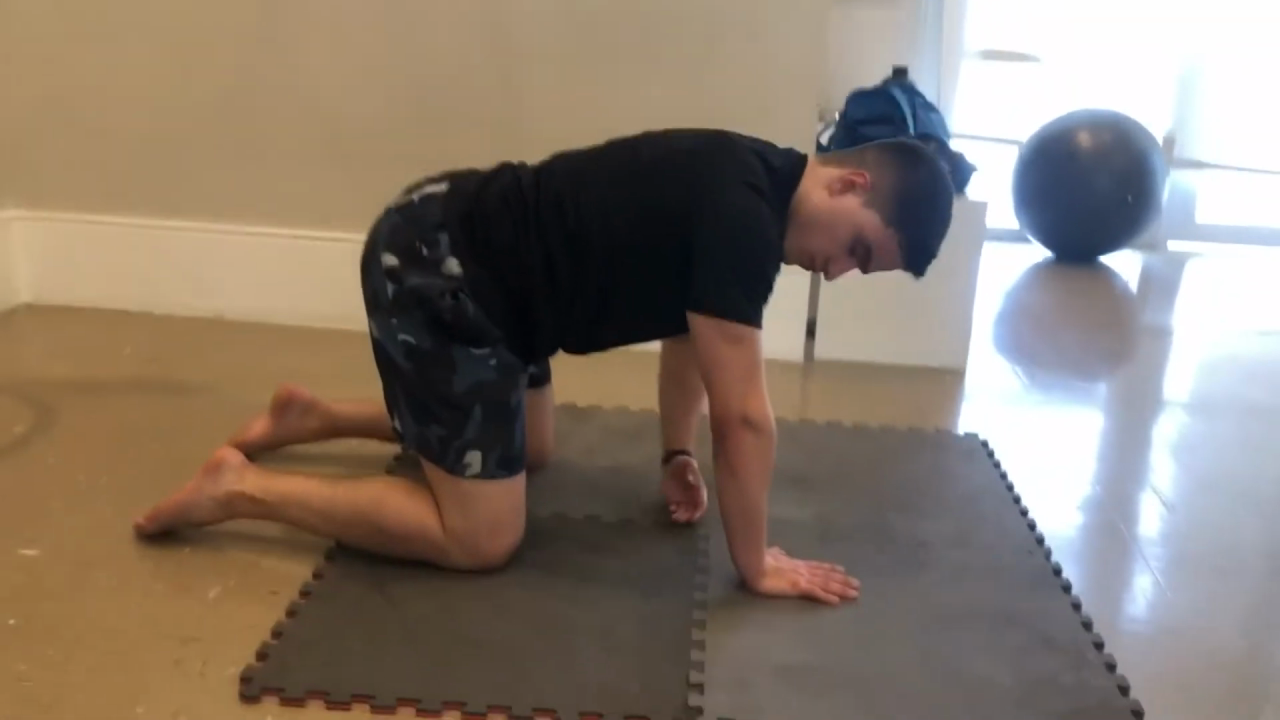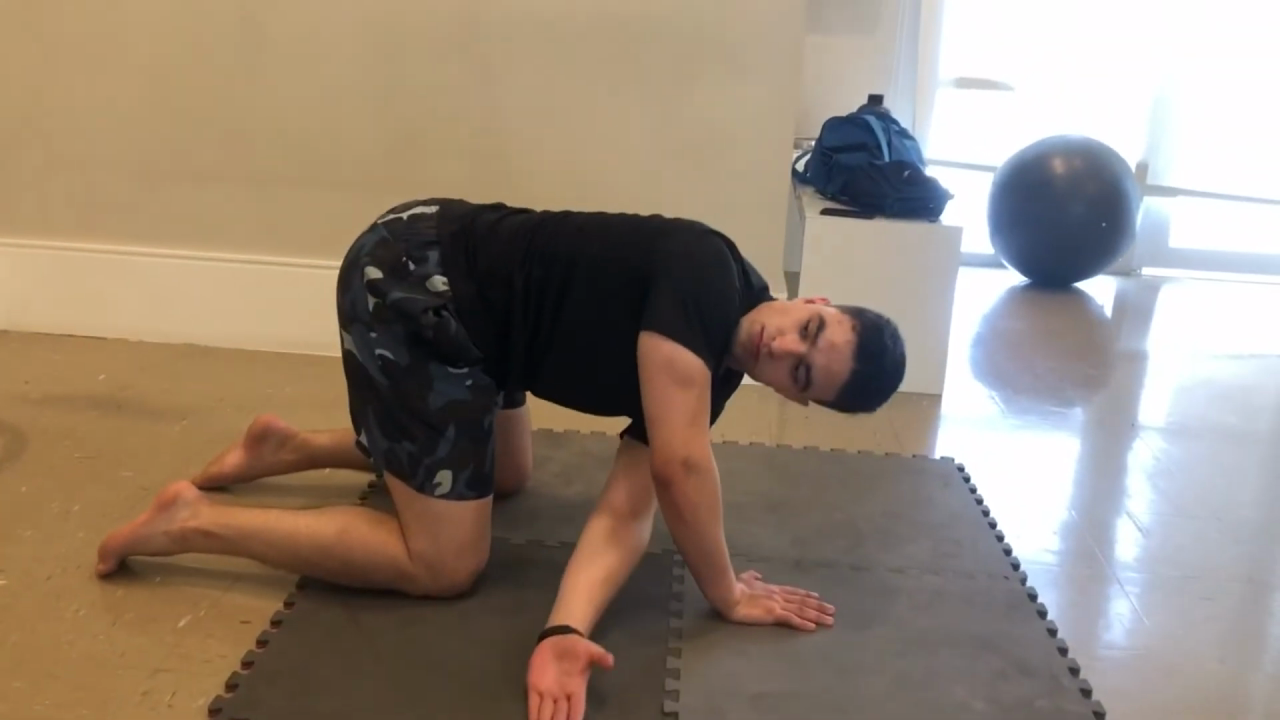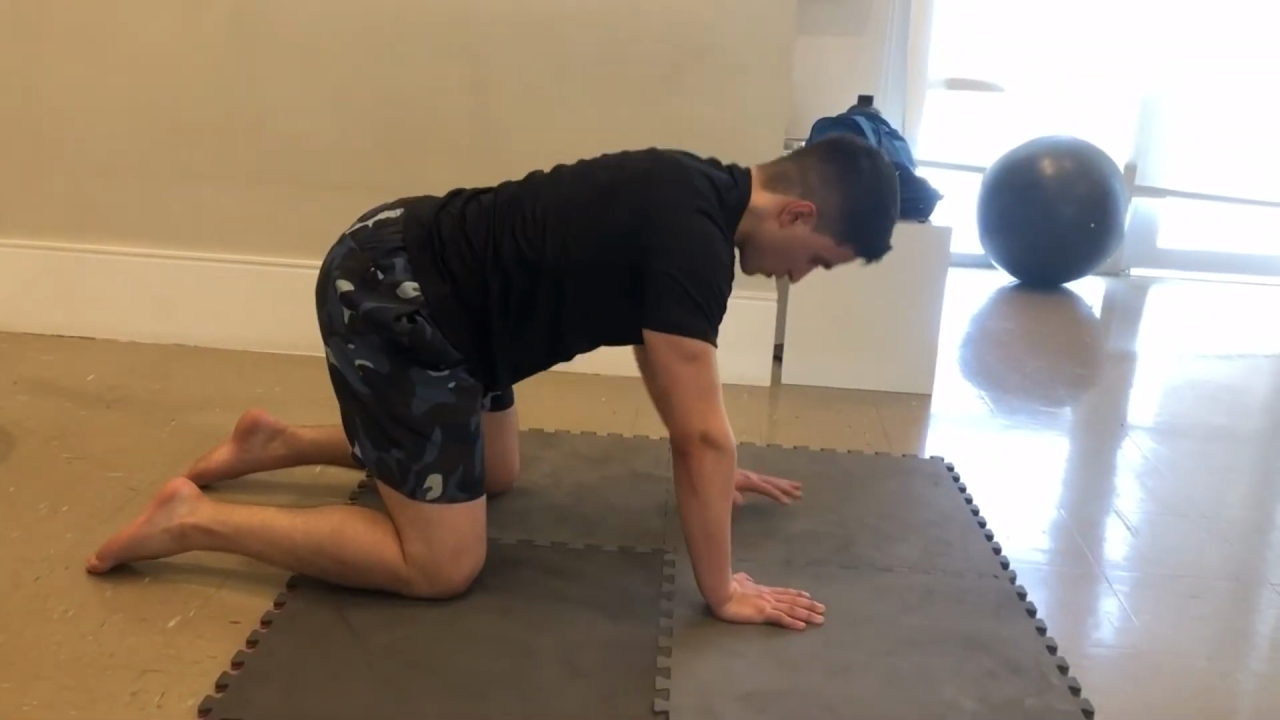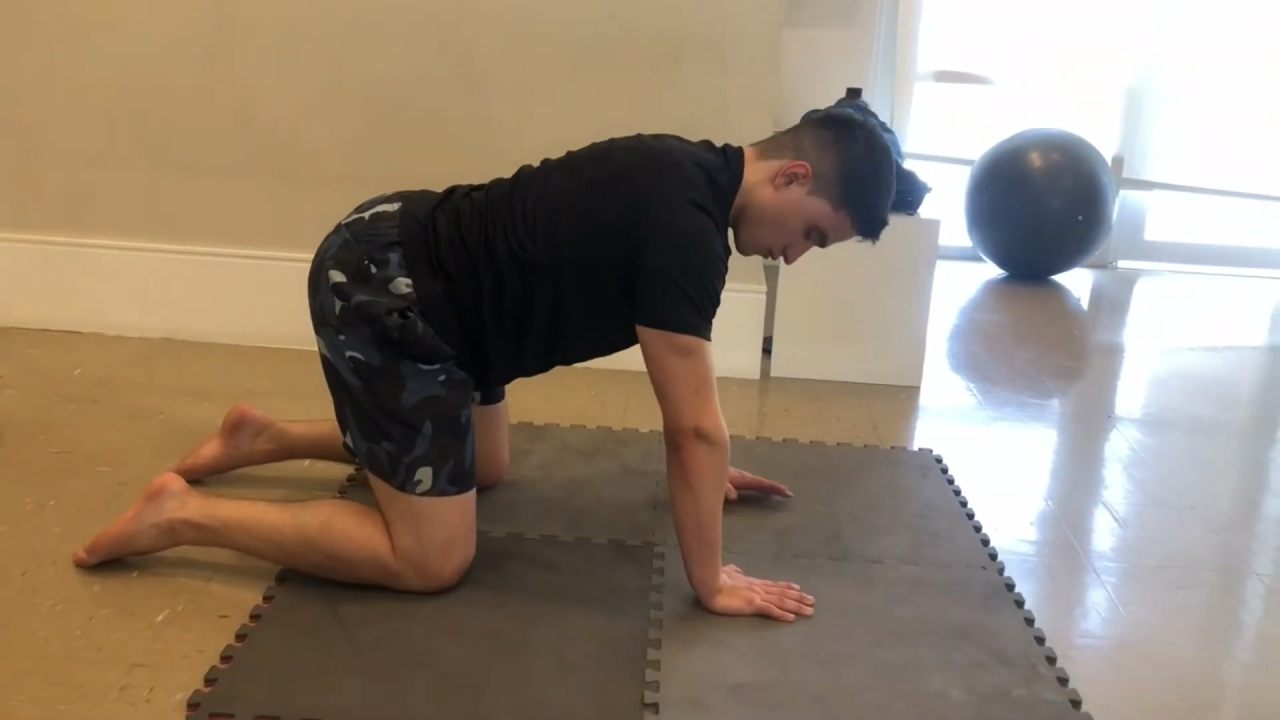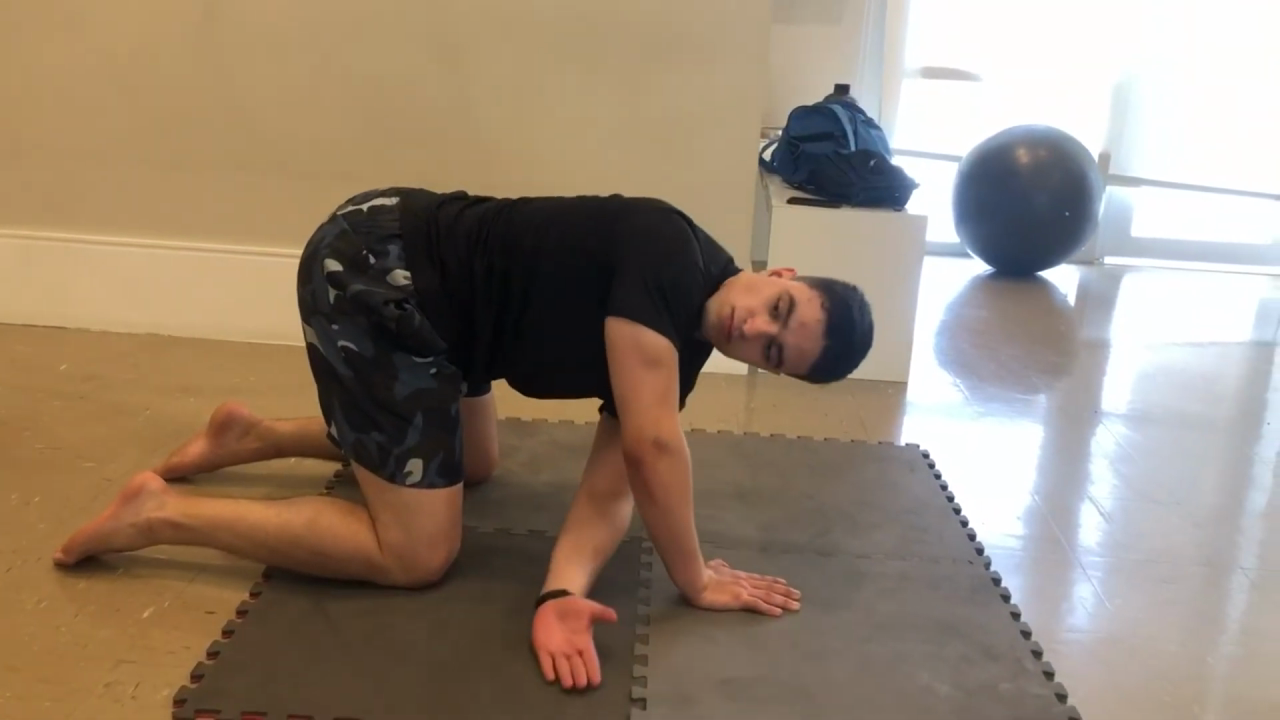
dt=1s
person 1, frame 1
left shoulder: (747, 182)
right shoulder: (741, 213)
left elbow: (686, 323)
right elbow: (743, 416)
left wrist: (674, 453)
right wrist: (757, 563)
left hip: (458, 250)
right hip: (433, 273)
left knee: (527, 451)
right knee: (483, 538)
left ankle: (315, 414)
right ankle: (242, 488)
person 1, frame 2
left shoulder: (711, 366)
right shoulder: (707, 275)
left elbow: (626, 510)
right elbow: (680, 465)
left wrist: (564, 631)
right wrist: (727, 594)
left hip: (443, 292)
right hip: (410, 281)
left knee: (505, 476)
right knee: (446, 563)
left ankle: (288, 445)
right ankle: (197, 521)
person 1, frame 3
left shoulder: (697, 199)
right shoulder: (693, 236)
left elbow: (653, 346)
right elbow: (702, 433)
left wrist: (715, 477)
right wrist: (720, 589)
left hip: (410, 272)
right hip: (389, 300)
left knee: (492, 475)
right knee: (442, 566)
left ankle: (277, 442)
right ankle: (193, 520)
person 1, frame 4
left shoulder: (688, 180)
right shoulder: (684, 225)
right elbow: (693, 426)
left wrist: (706, 469)
right wrist: (711, 581)
left hip: (403, 261)
right hip: (381, 293)
left knee: (483, 469)
right knee: (432, 558)
left ankle: (265, 435)
right ankle: (184, 514)
person 1, frame 5
left shoulder: (685, 340)
right shoulder: (668, 257)
left elbow: (613, 482)
right elbow: (652, 447)
left wrist: (561, 594)
right wrist: (695, 579)
left hip: (405, 280)
right hip: (372, 272)
left knee: (473, 465)
right knee: (416, 552)
left ankle: (252, 432)
right ankle: (163, 512)
